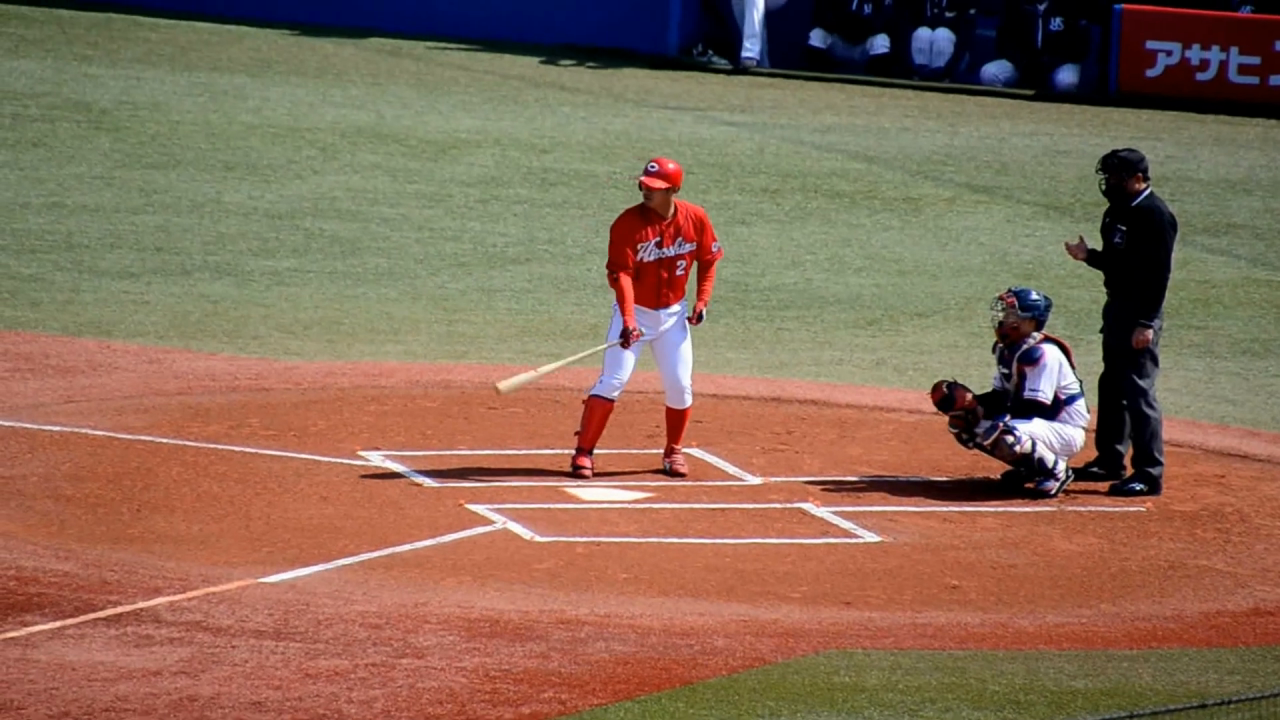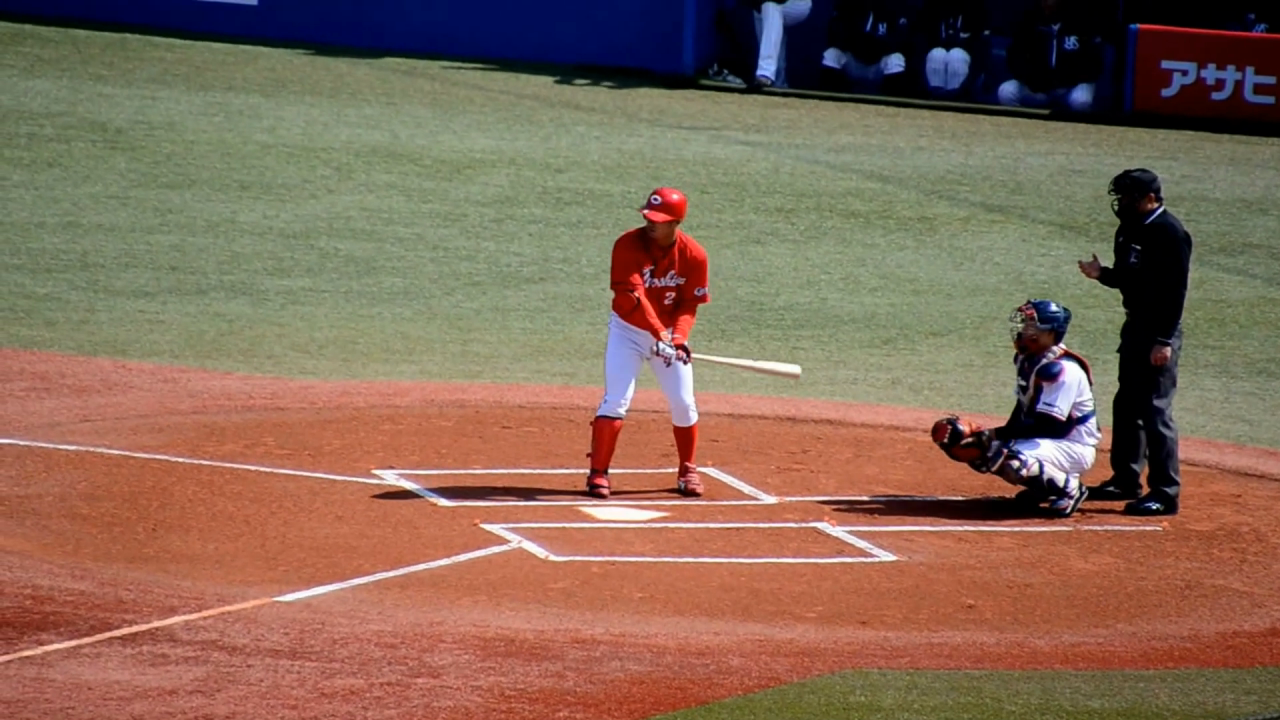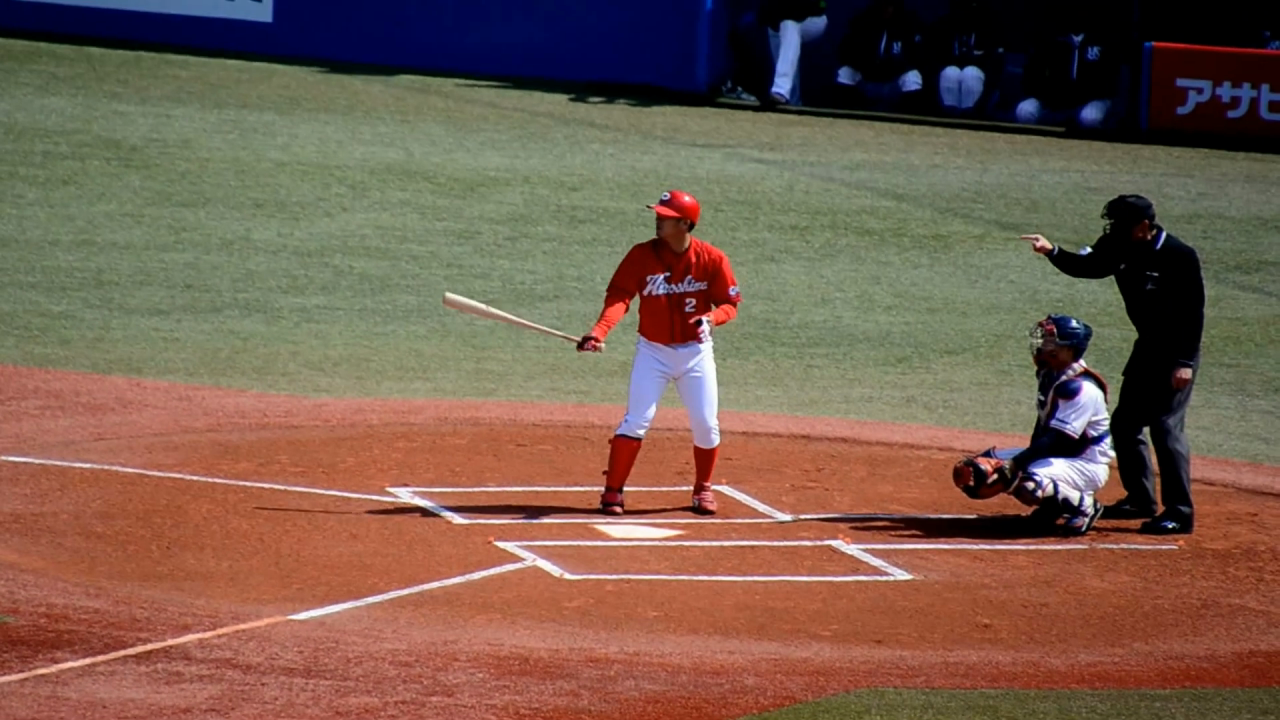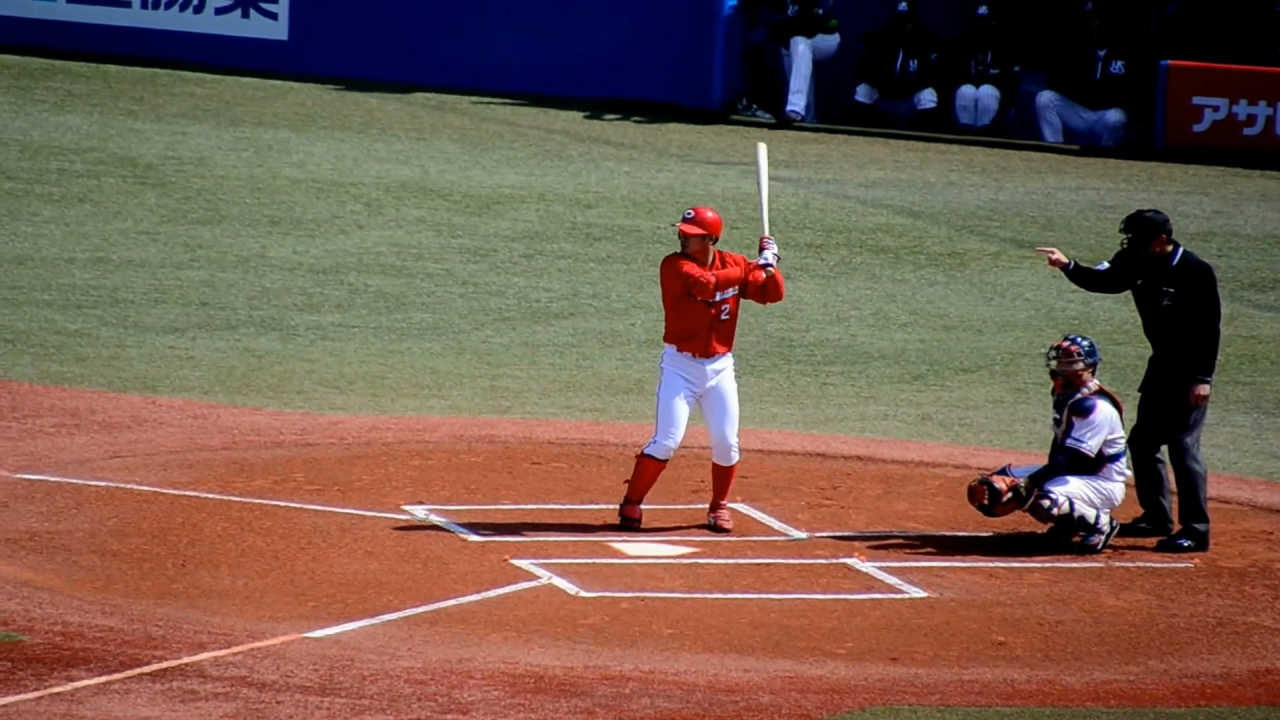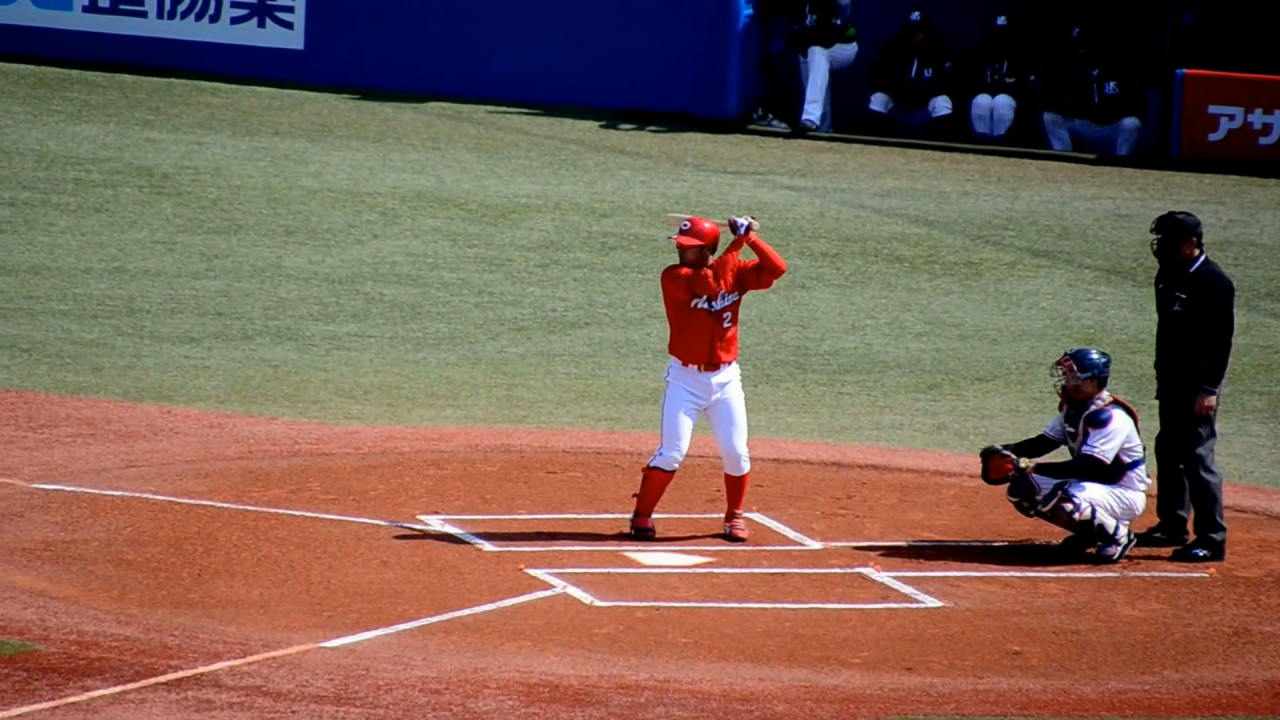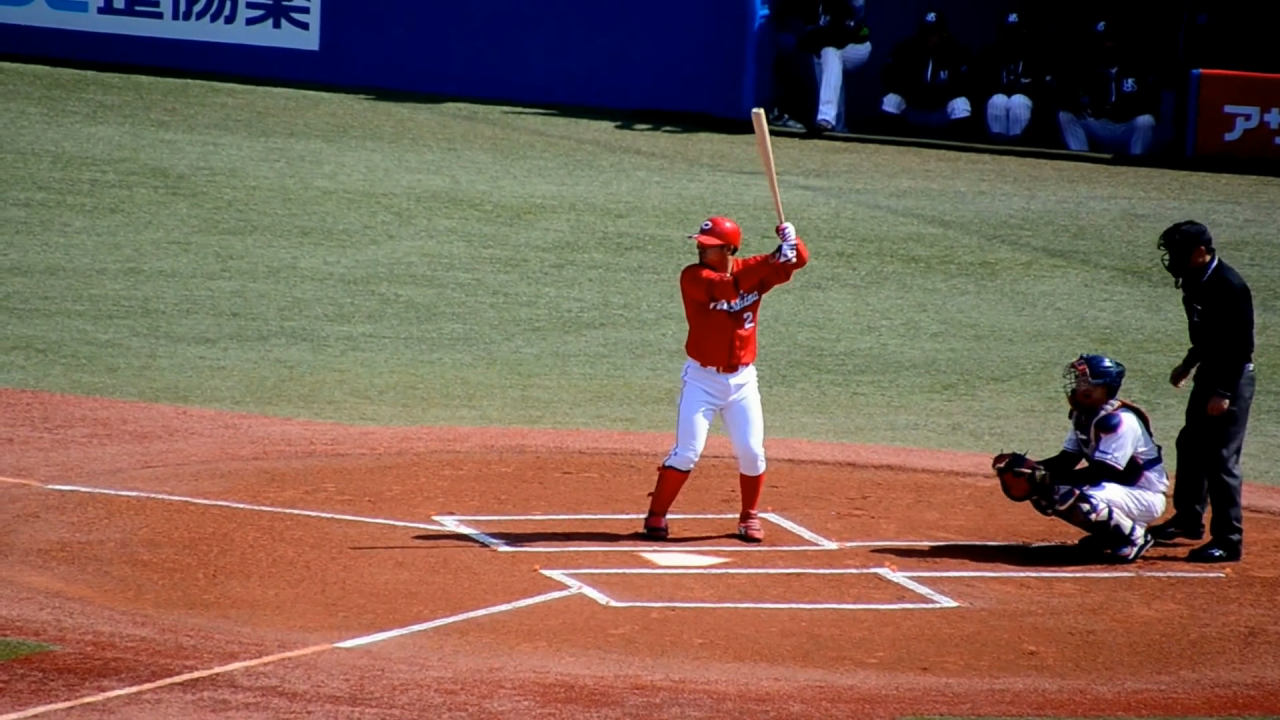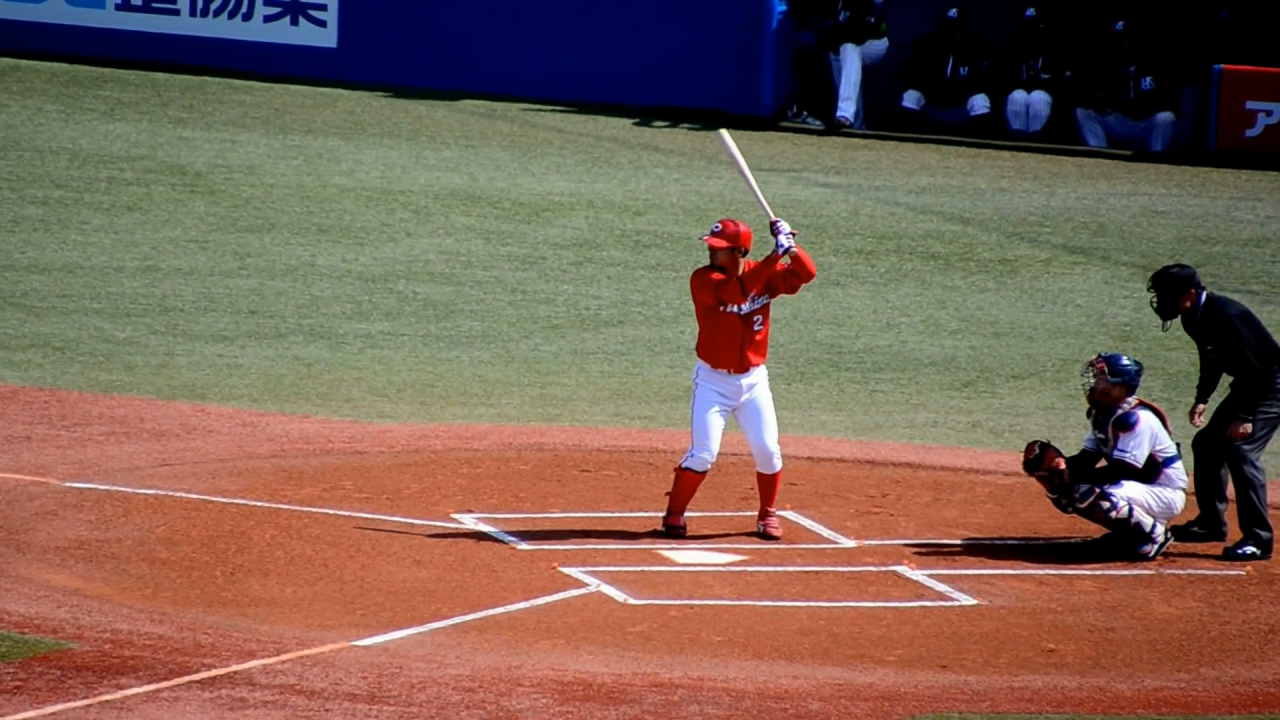
dt=0.7s
person 1, frame 1
left shoulder: (1155, 215)
right shoulder: (1117, 210)
left elbow: (1159, 273)
left wrist: (1146, 322)
right wrist: (1089, 255)
left hip: (1140, 313)
right hip: (1115, 306)
left knee: (1138, 390)
right knee: (1111, 386)
left ankle: (1149, 474)
right ankle: (1110, 460)
person 1, frame 2
left shoulder: (1169, 232)
right shoulder: (1130, 228)
left elbow: (1175, 290)
left wrist: (1164, 340)
right wrist: (1101, 273)
left hip: (1158, 332)
right hip: (1134, 326)
left knee: (1155, 410)
right knee: (1126, 405)
left ankle: (1165, 493)
right ankle: (1126, 479)
person 1, frame 3
left shoulder: (1179, 256)
right shoulder: (1119, 248)
left elbow: (1194, 312)
right elbow: (1086, 265)
left wrist: (1185, 362)
right wrist: (1052, 251)
left hip: (1176, 353)
right hip: (1146, 347)
left knee: (1165, 425)
right knee: (1124, 423)
left ankle: (1180, 512)
right ankle: (1140, 499)
person 1, frame 4
left shoulder: (1196, 272)
right shoulder: (1137, 263)
left elbow: (1210, 328)
right elbow: (1102, 280)
left wrist: (1203, 377)
right wrist: (1068, 266)
left hip: (1190, 370)
right hip: (1161, 364)
left knee: (1183, 445)
right knee: (1142, 441)
left ankle: (1196, 530)
right ankle: (1157, 517)
person 1, frame 5
left shoulder: (1214, 281)
right shoulder: (1167, 274)
left elbow: (1222, 339)
left wrist: (1210, 388)
left hip: (1198, 380)
right hip: (1171, 375)
left knee: (1197, 455)
right knee: (1168, 451)
left ankle: (1212, 539)
right ankle: (1173, 526)
person 1, frame 6
left shoulder: (1229, 286)
right shoulder: (1195, 281)
left elbow: (1240, 343)
left wrist: (1223, 391)
right wrist: (1188, 363)
left hip: (1231, 381)
right hip: (1208, 375)
left knee: (1221, 457)
right knee: (1190, 445)
left ankle: (1228, 540)
right ankle: (1188, 519)
person 1, frame 7
left shoulder: (1225, 316)
right shoulder: (1194, 318)
left elbow: (1254, 368)
right elbow: (1212, 361)
left wrist: (1244, 416)
right wrist: (1202, 399)
right hip: (1249, 385)
left knee: (1241, 450)
right knee: (1207, 443)
right ankle: (1211, 522)
person 2, frame 1
left shoulder: (696, 218)
right shoulder: (628, 223)
left elbow: (708, 261)
right elbow: (619, 273)
left wrist: (702, 300)
right wrist: (628, 320)
left hip: (674, 313)
right hip: (635, 312)
left knee: (679, 386)
right knee: (612, 382)
left ankle: (673, 451)
right ankle: (583, 452)
person 2, frame 2
left shoulder: (693, 254)
right shoulder: (628, 245)
left elbow: (689, 305)
right elbow: (634, 297)
left wrist: (679, 339)
right wrist: (660, 337)
left hip: (669, 332)
right hip: (627, 330)
left knee: (683, 402)
right knee: (616, 401)
left ankle: (688, 470)
right ankle: (599, 472)
person 2, frame 3
left shoulder: (712, 258)
right shoulder: (641, 255)
left elbow: (728, 304)
right elbow: (619, 297)
left wrist: (710, 319)
right wrist: (599, 331)
left hip: (696, 352)
right hip: (653, 351)
left knee: (706, 426)
right knee: (636, 422)
left ankle: (703, 488)
right ankle: (613, 491)
person 2, frame 4
left shoulder: (735, 263)
right shoulder: (674, 265)
left elbow: (774, 294)
right elbow: (706, 284)
left wrist: (769, 261)
right wrist: (758, 266)
left hip: (720, 366)
right hip: (680, 365)
left knee: (726, 442)
right knee: (667, 441)
left ankle: (719, 507)
right ankle: (631, 503)
person 2, frame 5
left shoulder: (735, 272)
right shoulder: (673, 276)
left elbow: (776, 268)
right elbow: (709, 282)
left wrist: (751, 236)
right wrist: (738, 240)
left hip: (726, 378)
right hip: (685, 378)
left knee: (736, 452)
right knee: (671, 453)
left ankle: (734, 516)
right ankle: (642, 514)
person 2, frame 6
left shoulder: (753, 269)
right shoulder: (693, 276)
left elbow: (799, 259)
right elbow: (728, 287)
left wrist: (790, 238)
right wrist: (771, 259)
left hip: (742, 378)
right hip: (702, 378)
left knee: (752, 452)
right knee: (686, 452)
left ankle: (749, 517)
right ankle: (656, 515)
person 2, frame 7
left shoulder: (764, 274)
right shoulder: (703, 278)
left elbow: (806, 273)
right elbow: (735, 291)
left wrist: (789, 240)
right wrist: (774, 256)
left hip: (753, 379)
right hip: (713, 380)
left knee: (768, 451)
right knee: (703, 454)
left ankle: (767, 515)
right ankle: (675, 513)
person 3, frame 1
left shoulder: (1042, 354)
right shoulder: (1005, 349)
left elbow: (1033, 409)
right elbow: (998, 397)
left wrist: (980, 412)
right wrist: (967, 401)
left hip: (1065, 431)
right hip: (1036, 423)
left knee: (1006, 436)
right knee: (961, 424)
left ankle: (1055, 469)
right ankle: (1028, 466)
person 3, frame 2
left shoulder: (1061, 369)
right shoulder: (1027, 360)
left elbow: (1045, 424)
right elbow: (1022, 409)
left wrist: (994, 434)
right wrist: (984, 433)
left hip: (1073, 447)
right hip: (1042, 440)
left knee: (1014, 462)
right knee: (974, 447)
left ankle: (1068, 486)
right ankle: (1042, 486)
person 3, frame 3
left shoulder: (1080, 387)
right shoulder: (1049, 375)
left elbow: (1056, 440)
left wrist: (1014, 464)
right wrist: (1029, 458)
left hip: (1085, 465)
right hip: (1053, 455)
left knee: (1028, 482)
left ankle: (1083, 505)
right ankle: (1054, 503)
person 3, frame 4
left shoulder: (1095, 406)
right shoulder: (1064, 394)
left elbow: (1071, 459)
left wrist: (1028, 483)
right wrist: (1047, 477)
left hip: (1102, 483)
right hip: (1070, 473)
left knee: (1043, 500)
right knee: (1002, 481)
left ankle: (1100, 523)
right ankle: (1069, 520)
person 3, frame 5
left shoulder: (1110, 416)
right shoulder: (1072, 408)
left elbow: (1085, 467)
right elbow: (1043, 443)
left wrist: (1030, 466)
right wrist: (1005, 451)
left hip: (1124, 494)
right hip: (1092, 486)
left knee: (1062, 502)
right knee: (1021, 490)
left ankle: (1118, 534)
right ankle: (1089, 532)
person 3, frame 6
left shoulder: (1119, 420)
right shoulder: (1082, 415)
left elbow: (1098, 473)
right elbow: (1065, 461)
left wrist: (1046, 477)
left hip: (1144, 497)
right hip: (1113, 488)
left knee: (1081, 501)
right knee: (1041, 491)
left ankle: (1134, 535)
right ankle: (1106, 532)
person 3, frame 7
left shoulder: (1137, 419)
right shoulder: (1102, 413)
left elbow: (1120, 472)
right elbow: (1087, 460)
left wrist: (1068, 474)
left hip: (1166, 494)
right hip: (1136, 485)
left knee: (1102, 499)
right knee: (1061, 488)
left ankle: (1156, 533)
right ankle: (1130, 530)
